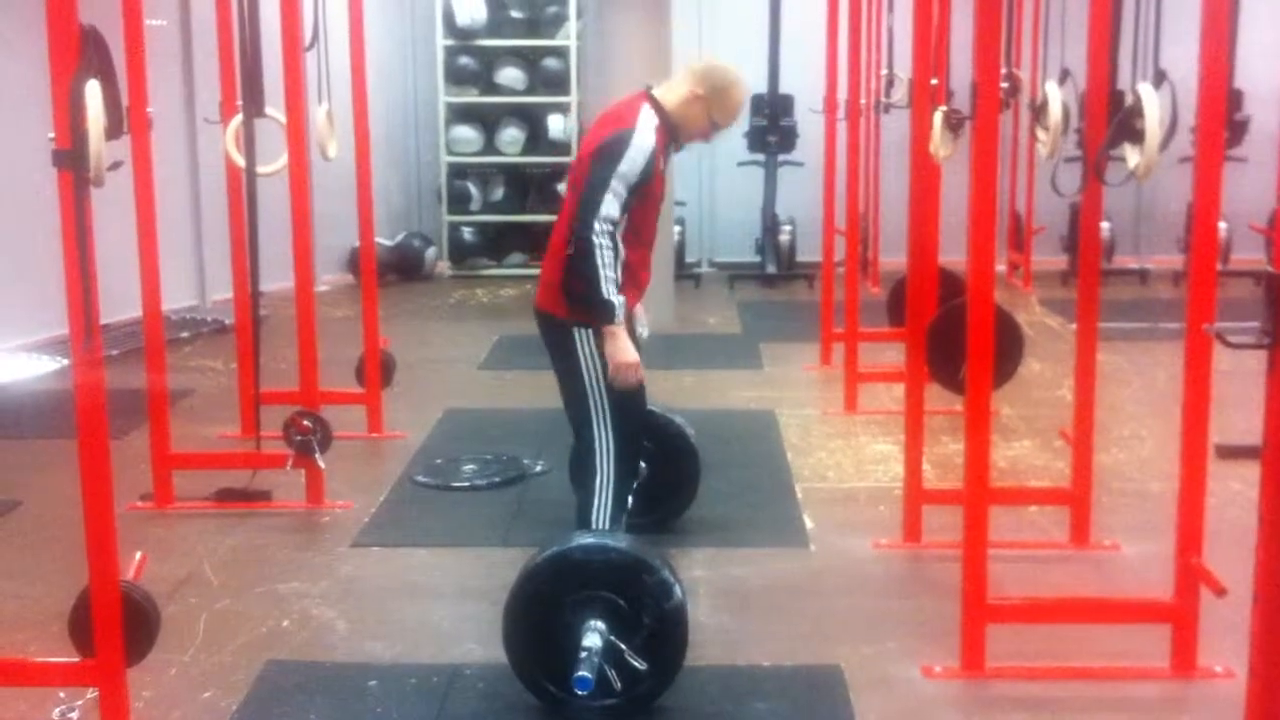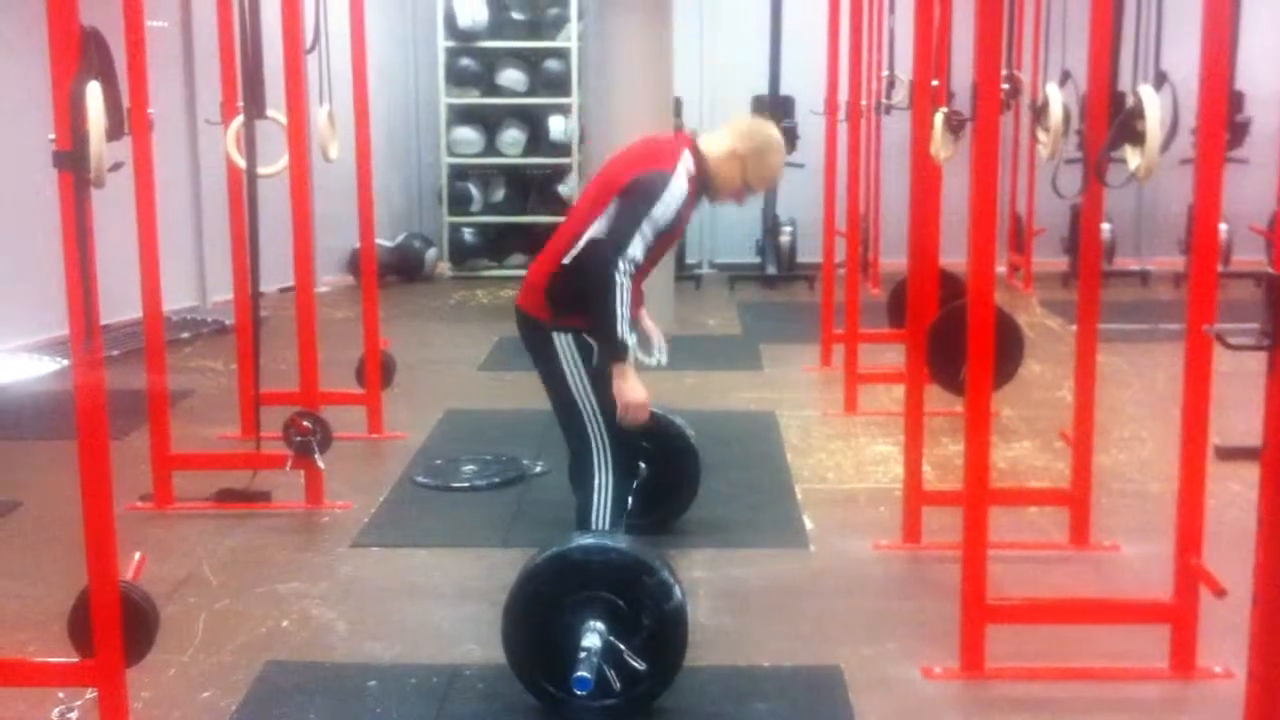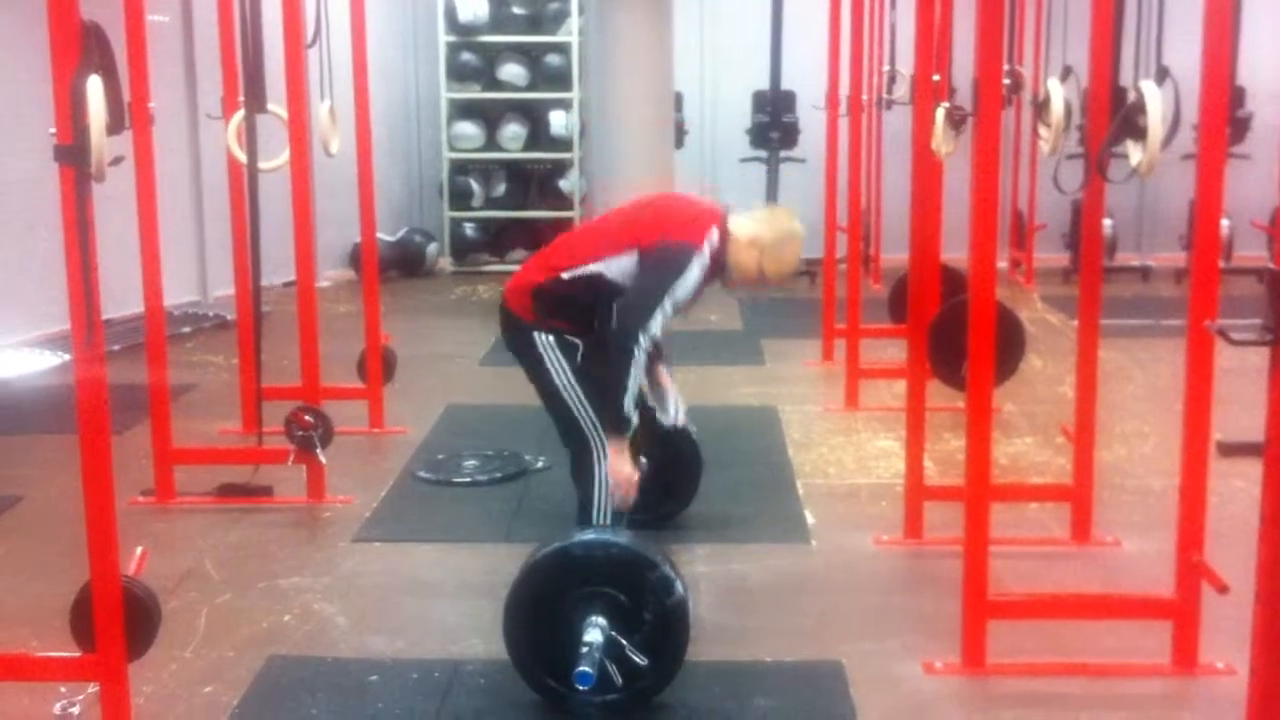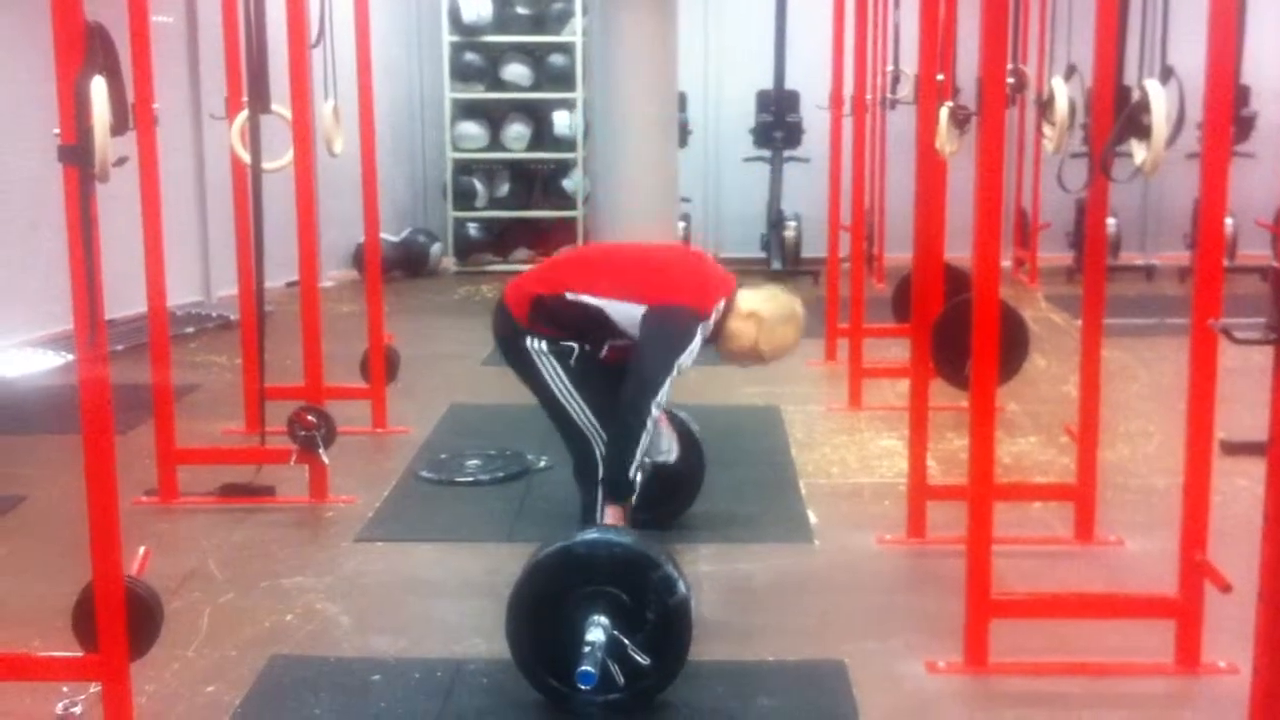
dt=0.2s
person 1, frame 1
left shoulder: (646, 125)
right shoulder: (637, 137)
right elbow: (592, 232)
left wrist: (626, 297)
right wrist: (613, 331)
left hip: (593, 306)
right hip: (576, 314)
left knee: (626, 428)
right knee: (605, 442)
left ankle: (607, 534)
person 1, frame 2
left shoulder: (679, 161)
right shoulder: (671, 179)
right elbow: (615, 266)
left wrist: (636, 309)
right wrist: (623, 370)
left hip: (573, 308)
right hip: (556, 317)
left knee: (626, 424)
right knee: (604, 445)
left ankle: (610, 536)
person 1, frame 3
left shoulder: (705, 227)
right shoulder: (692, 251)
right elbow: (632, 337)
left wrist: (657, 368)
right wrist: (618, 442)
left hip: (565, 310)
right hip: (537, 316)
right knee: (598, 444)
person 1, frame 4
left shoulder: (713, 288)
right shoulder: (690, 318)
right elbow: (636, 409)
left wrist: (657, 411)
right wrist: (615, 505)
left hip: (559, 308)
right hip: (530, 321)
left knee: (619, 413)
right knee: (602, 445)
